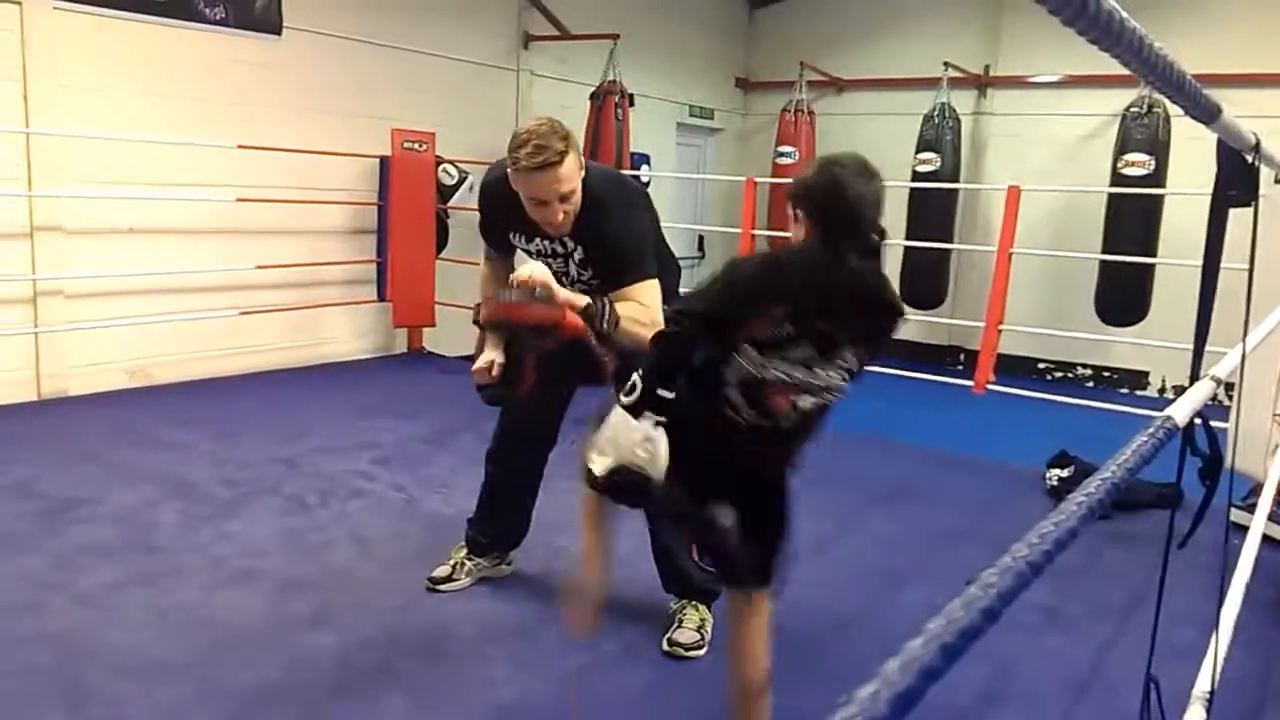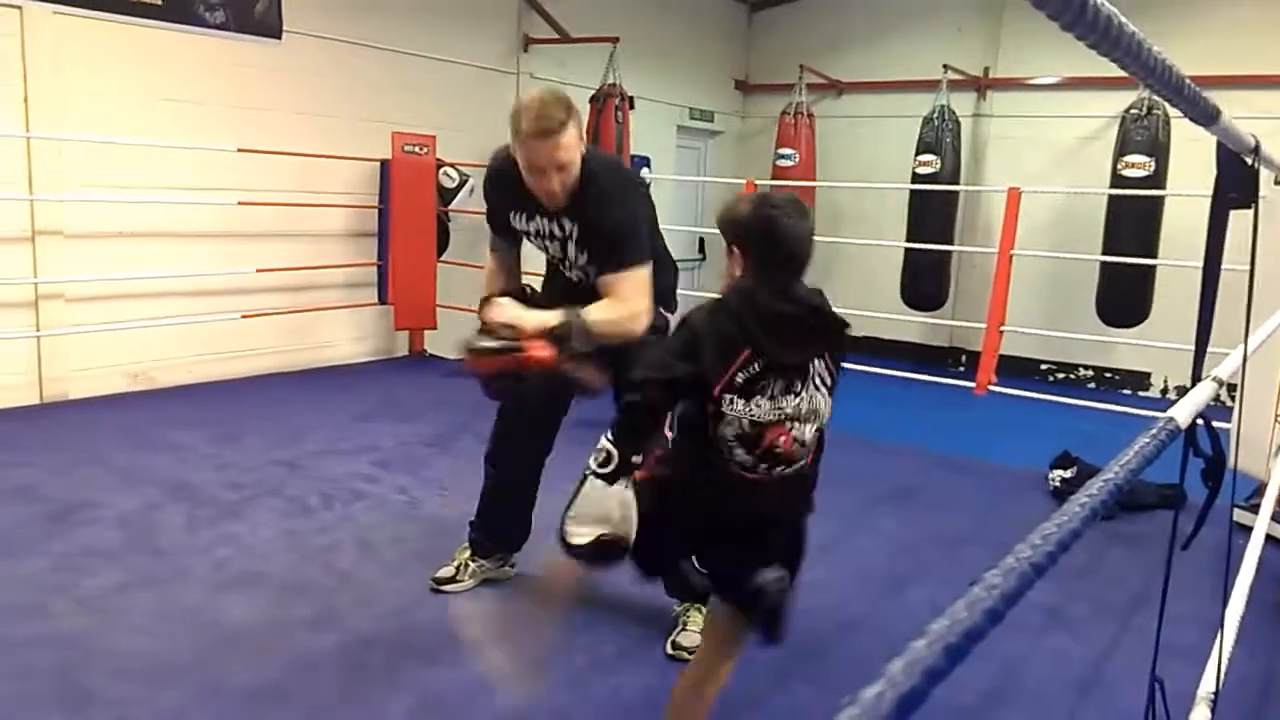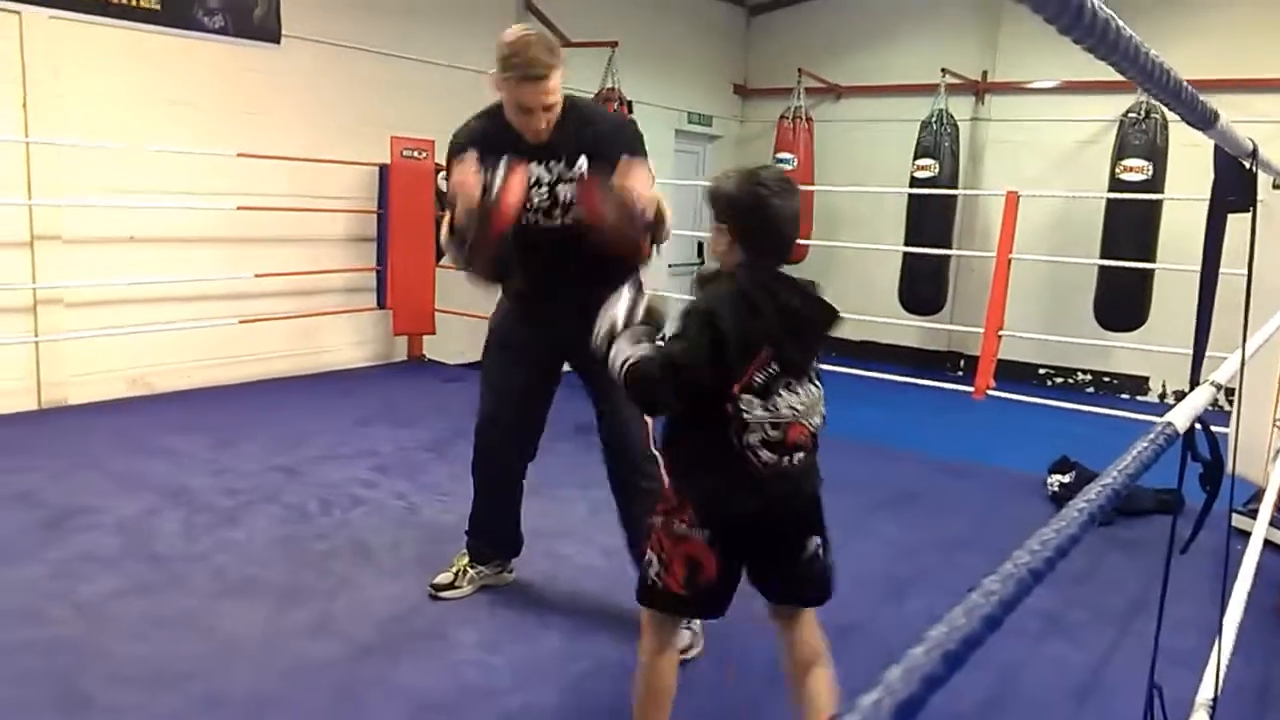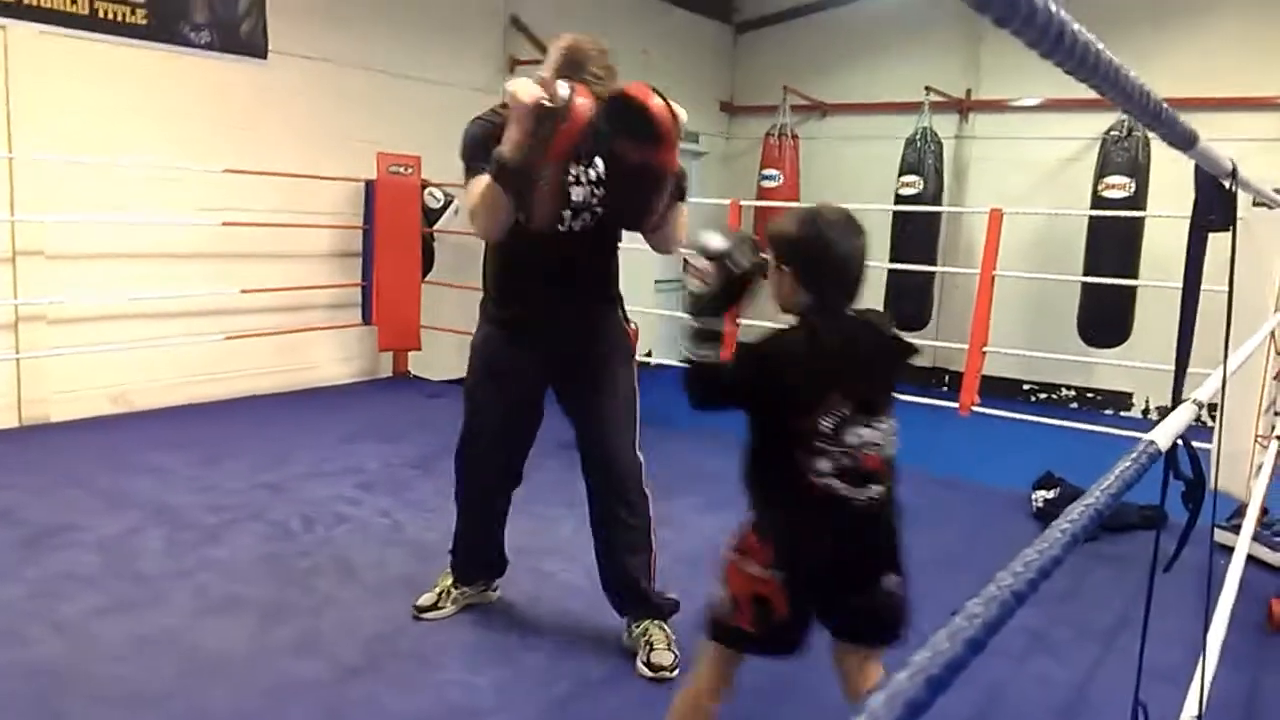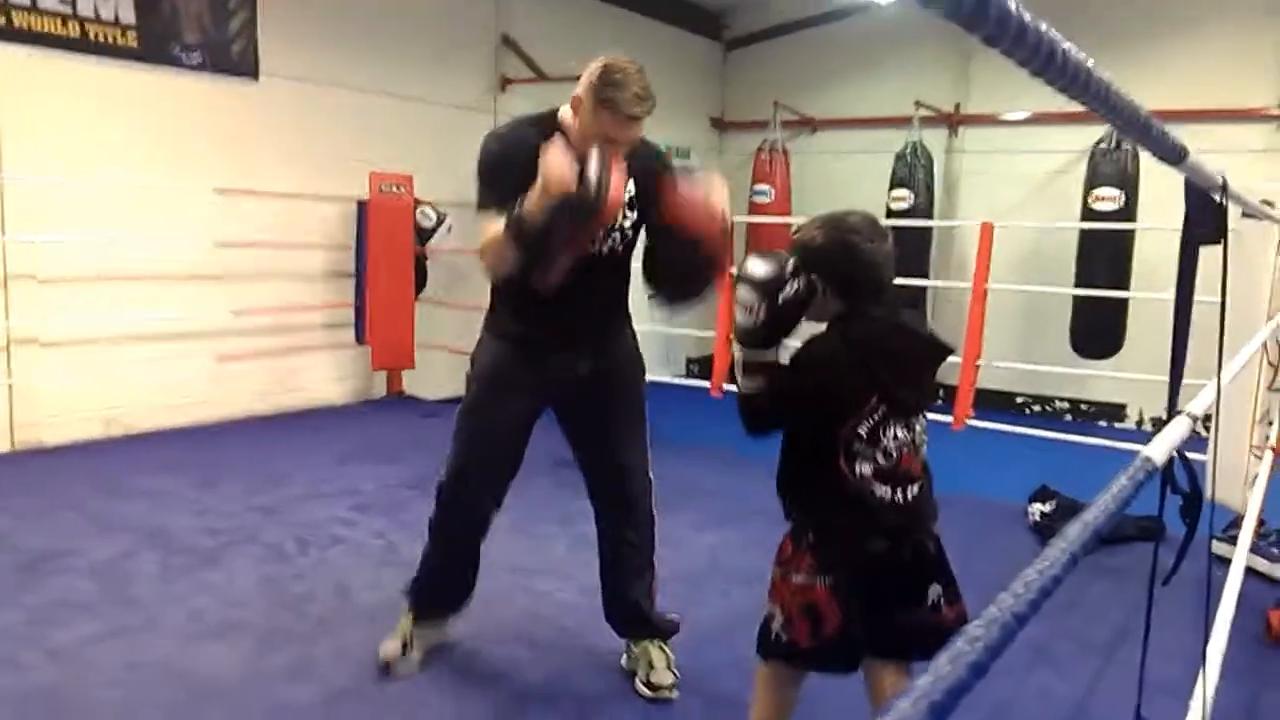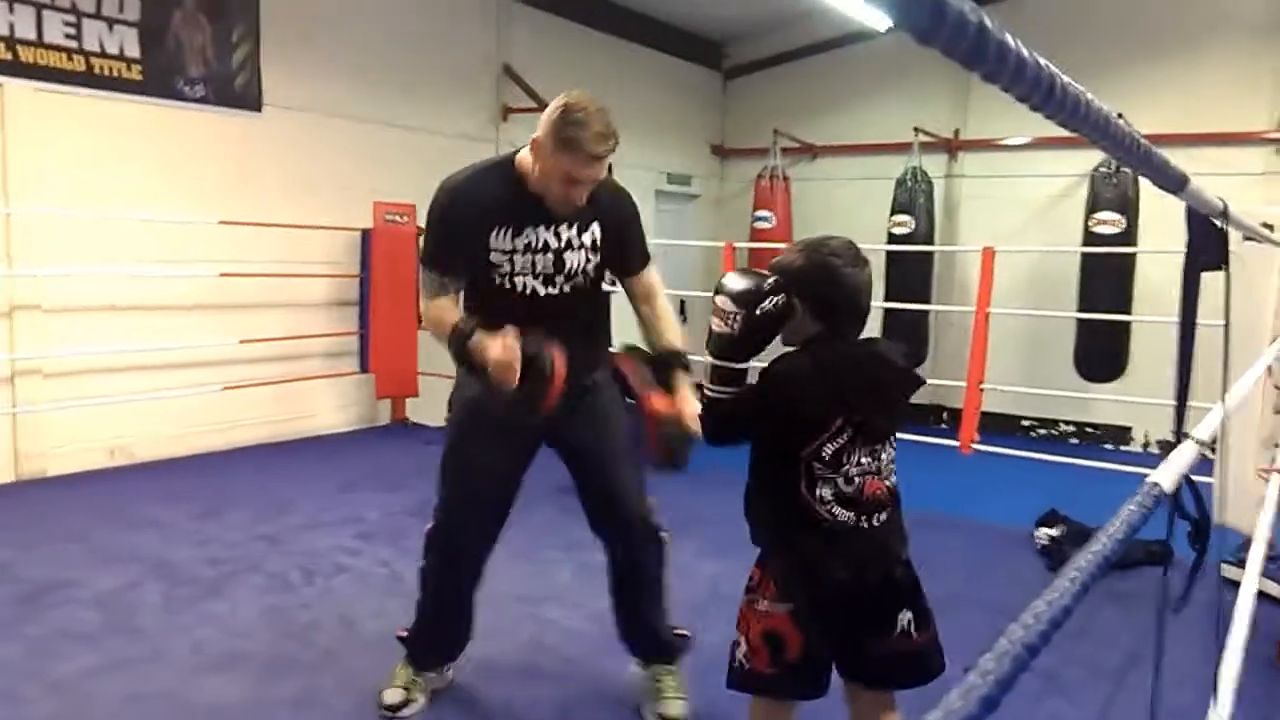
dt=0.3s
person 1, frame 1
left shoulder: (619, 203)
right shoulder: (496, 191)
left elbow: (645, 326)
right elbow: (497, 265)
left wrist: (564, 297)
right wrist: (495, 341)
left hip: (636, 311)
right hip: (558, 306)
right knee: (519, 429)
left ankle: (692, 596)
right ankle: (488, 549)
person 1, frame 2
left shoulder: (617, 189)
right shoulder: (501, 177)
left elbow: (632, 314)
right elbow: (503, 251)
left wrist: (541, 320)
right wrist: (498, 311)
left hip: (625, 318)
right hip: (556, 313)
right knee: (515, 433)
left ankle: (693, 594)
right ankle: (492, 549)
person 1, frame 3
left shoulder: (605, 129)
right shoulder: (476, 141)
left elbow: (647, 222)
left wrist: (640, 204)
right wrist: (466, 213)
left hip: (603, 300)
right hip: (526, 302)
left knee: (629, 444)
right knee: (497, 435)
right ankle: (489, 555)
person 1, frame 4
left shoulder: (619, 140)
right shoulder: (491, 130)
left elbow: (666, 242)
right elbow: (487, 225)
left wrist: (664, 169)
right wrist: (518, 138)
left hip: (594, 330)
right hip: (510, 328)
left knee: (617, 471)
right knee: (482, 463)
left ankle: (644, 615)
right ankle: (476, 575)
person 1, frame 5
left shoulder: (647, 163)
right shoulder: (513, 146)
left elbow: (676, 271)
right elbow: (495, 259)
right wrist: (541, 199)
left hip: (604, 350)
right hip: (516, 345)
left knee: (626, 492)
right knee: (468, 485)
left ankle: (643, 634)
right ankle: (429, 611)
person 1, frame 6
left shoulder: (612, 203)
right shoulder: (467, 197)
left elbow: (644, 287)
right elbow: (436, 300)
left wrist: (678, 374)
right wrist: (477, 344)
left hip: (586, 382)
right hip: (496, 388)
left knee: (631, 521)
right knee: (459, 530)
left ankle: (659, 660)
right ankle: (427, 661)
person 2, frame 1
left shoulder: (759, 273)
right shoulder: (877, 307)
left elbow: (682, 335)
left wrist: (635, 412)
left hip: (687, 442)
right hip: (756, 474)
left knee: (606, 449)
right knee: (751, 603)
left ankle: (591, 572)
person 2, frame 2
left shoulder: (709, 324)
right shoulder: (825, 331)
left elbow: (645, 400)
left wrist: (602, 474)
left hip: (689, 492)
right hip: (772, 519)
right knee: (725, 641)
person 2, frame 3
left shoulder: (716, 309)
right shoulder: (805, 308)
left elbow: (653, 389)
left wrist: (622, 340)
left hip: (709, 502)
right hip: (791, 497)
left knee: (659, 628)
right knee: (798, 620)
person 2, frame 4
left shoulder: (782, 356)
right shoulder: (878, 343)
left elbow: (706, 389)
left wrist: (707, 311)
left hip: (791, 537)
right hip: (868, 532)
left knee: (718, 661)
right knee: (859, 657)
person 2, frame 5
left shoulder: (825, 359)
right shoulder: (910, 343)
left elbow: (758, 415)
left wrist: (757, 338)
left hip: (830, 546)
right hip: (906, 539)
left knee: (777, 675)
right knee: (887, 666)
person 2, frame 6
left shoulder: (791, 379)
right shoulder: (884, 367)
left elbow: (719, 426)
left wrist: (730, 348)
left hip: (802, 572)
right hip: (881, 565)
